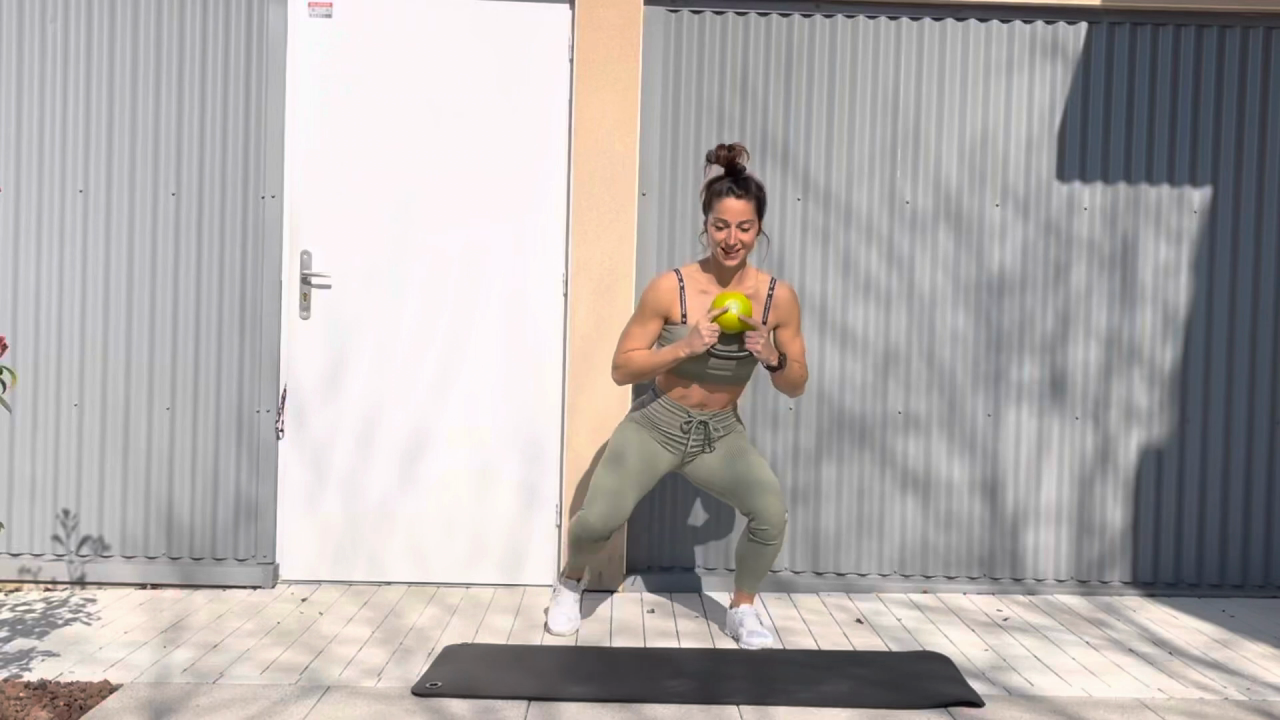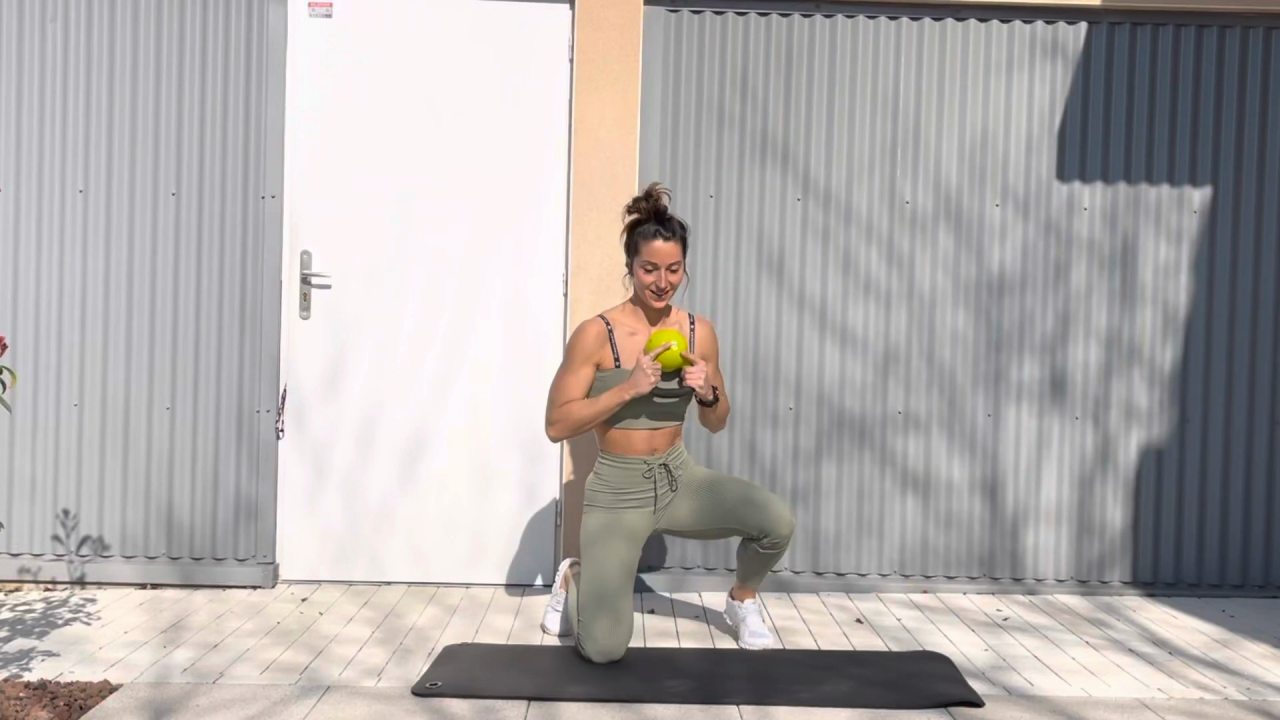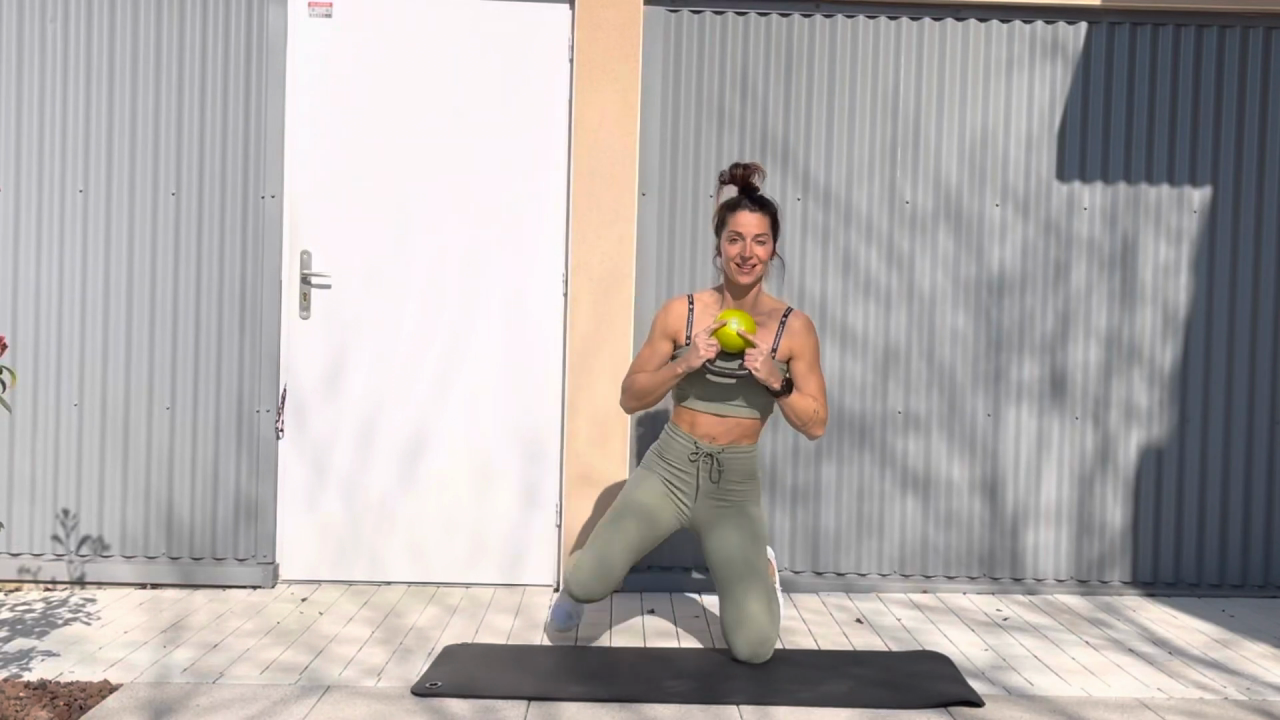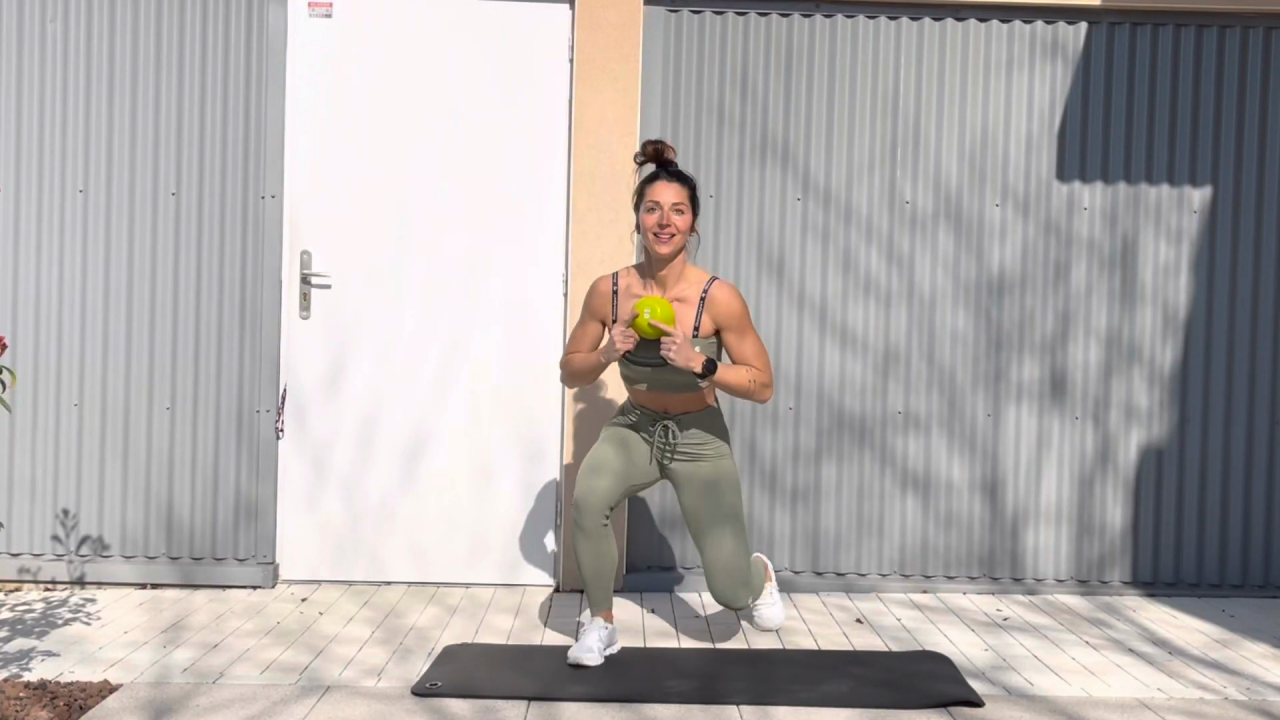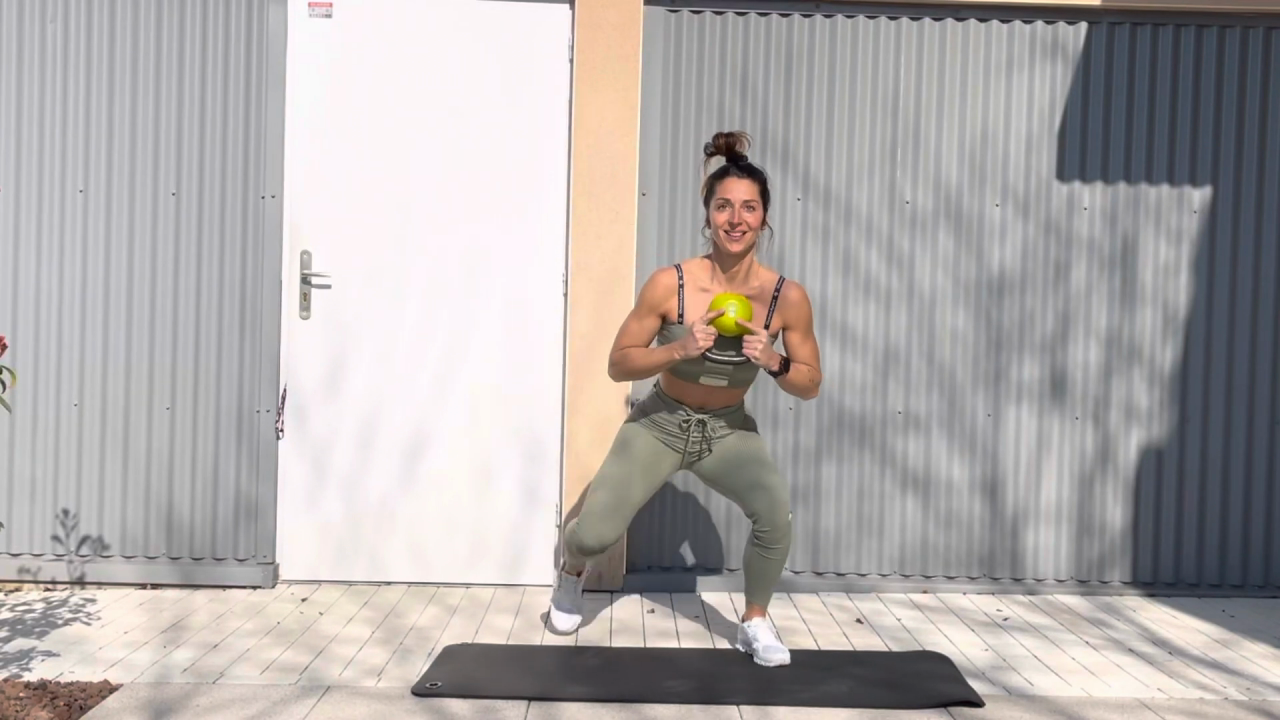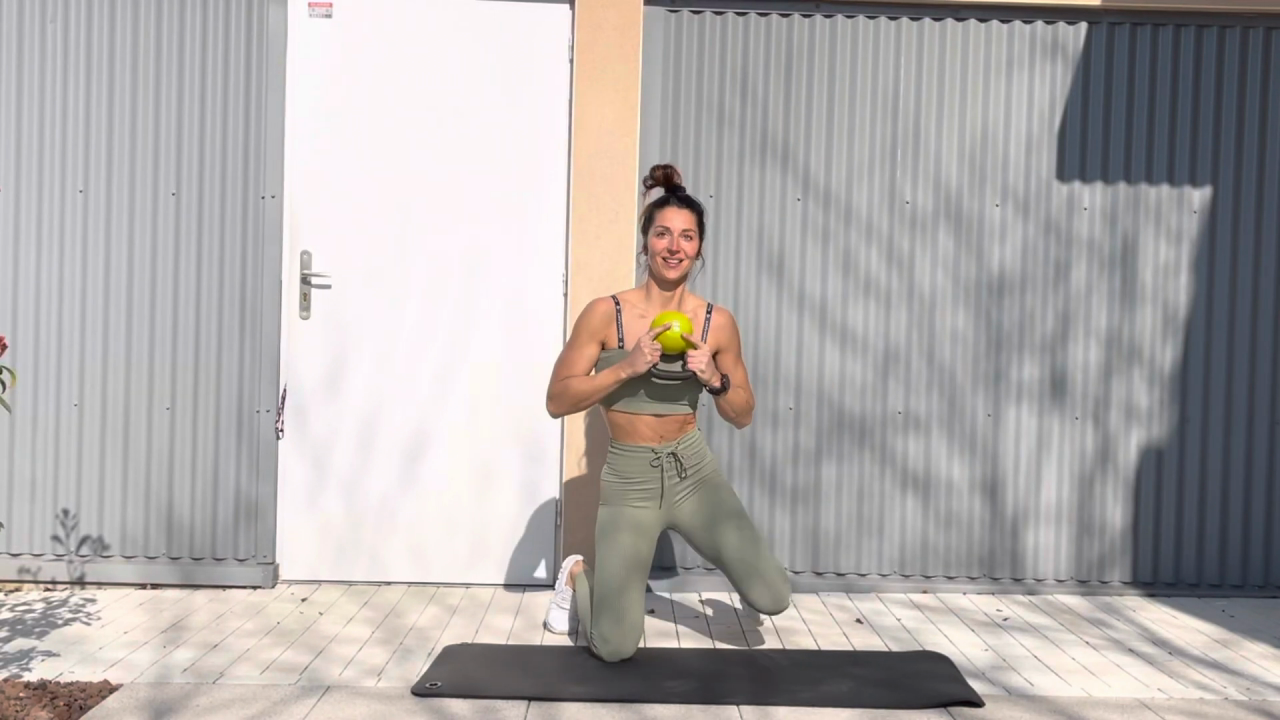
dt=0.7s
person 1, frame 1
left shoulder: (778, 297)
right shoulder: (670, 287)
left elbow: (796, 384)
right elbow: (621, 369)
left wrist: (772, 357)
right wrist: (685, 347)
left hip: (721, 434)
right hip: (655, 424)
left knee: (772, 511)
right knee: (602, 516)
left ankle: (742, 607)
right ankle: (571, 580)
person 1, frame 2
left shoulder: (699, 332)
right shoulder: (594, 334)
left elbow: (717, 422)
right elbow: (557, 425)
left wrist: (708, 392)
right wrist: (629, 387)
left hip: (680, 480)
right hip: (616, 491)
left knee: (775, 521)
right knee: (603, 649)
left ankle: (739, 599)
right ankle: (575, 580)
person 1, frame 3
left shoulder: (794, 327)
right shoulder: (680, 312)
left elbow: (815, 425)
right elbow: (630, 398)
left wrist: (777, 380)
right wrist: (684, 364)
left hip: (735, 486)
right hip: (670, 469)
left knee: (754, 649)
right knee: (588, 583)
left ankle: (762, 570)
right ankle: (579, 579)
person 1, frame 4
left shoulder: (719, 297)
right shoulder: (607, 290)
left elbow: (762, 386)
right elbow: (570, 372)
left wrist: (701, 364)
right wrist: (607, 353)
left hip: (699, 432)
right hip: (634, 426)
left knee: (732, 592)
right knee: (588, 498)
left ankle: (758, 575)
right ankle: (601, 623)
person 1, frame 5
left shoulder: (787, 296)
right shoulder: (668, 284)
left elbow: (810, 384)
right elbow: (618, 365)
left wrist: (772, 361)
right wrist: (678, 350)
left hip: (728, 429)
right hip: (660, 421)
left knee: (776, 513)
right knee: (598, 532)
left ankle: (754, 622)
right ankle: (573, 569)
person 1, frame 6
left shoulder: (716, 321)
right shoulder: (603, 313)
left elbow: (741, 415)
right elbow: (558, 401)
left wrist: (718, 377)
right wrist: (626, 366)
left hip: (694, 475)
right hip: (629, 481)
left knee: (772, 599)
right knee: (613, 648)
left ankle: (750, 564)
right ankle: (578, 577)
